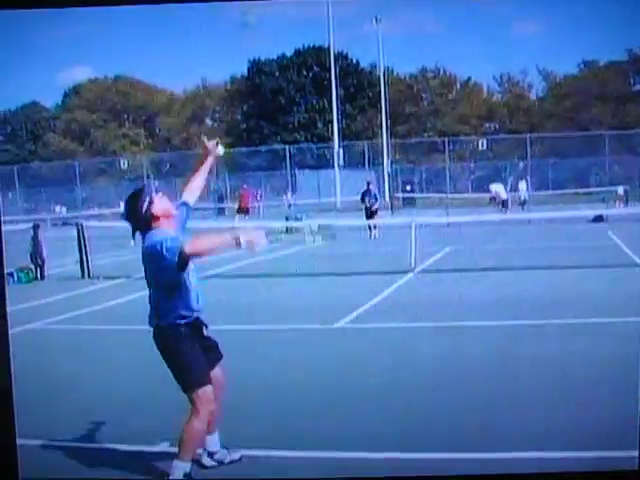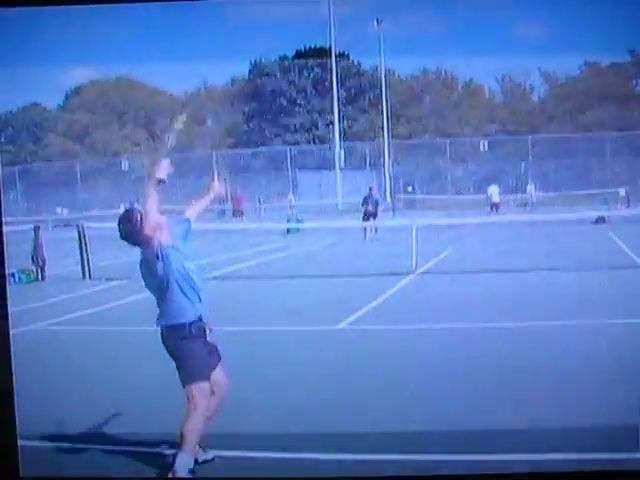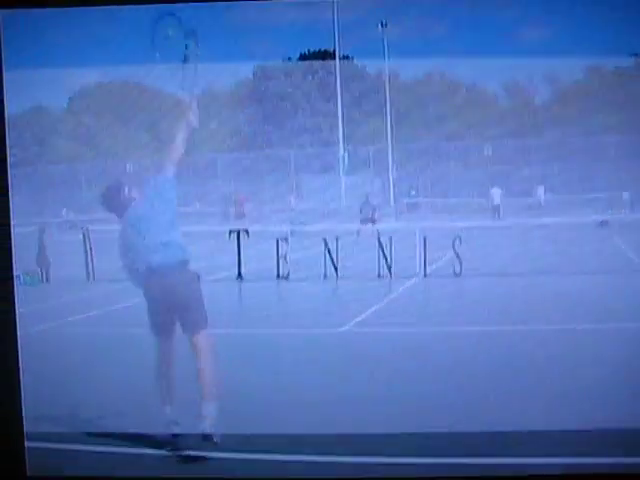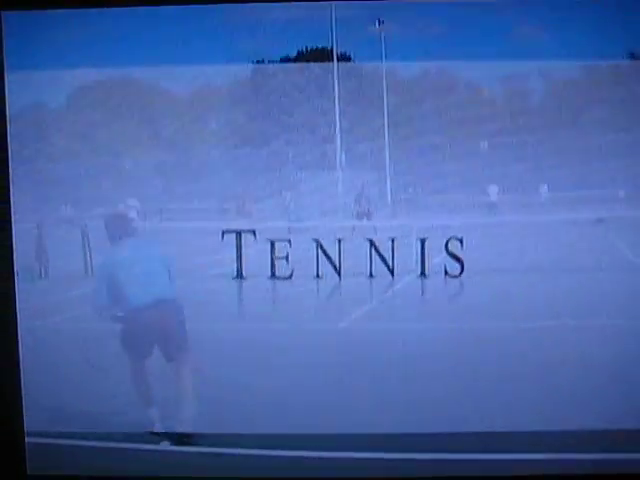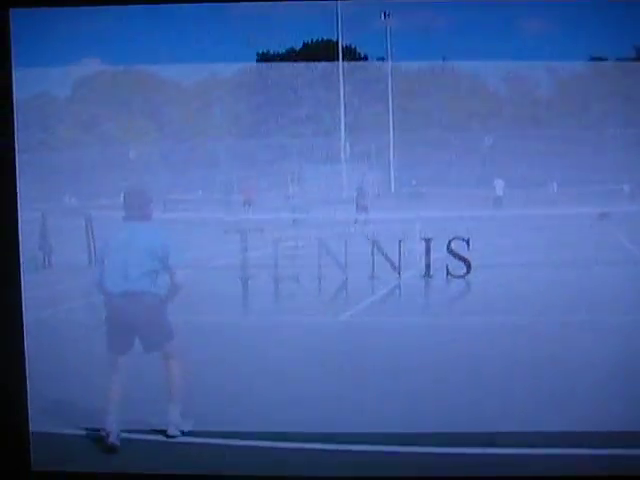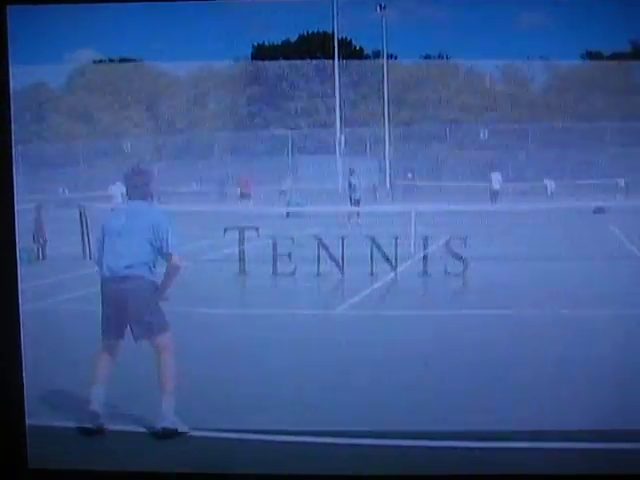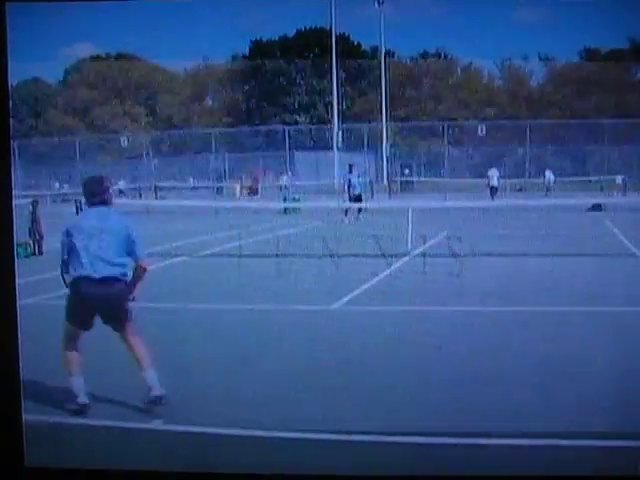
dt=0.4s
person 1, frame 1
left shoulder: (171, 228)
right shoulder: (159, 243)
left elbow: (189, 192)
right elbow: (192, 248)
left wrist: (208, 159)
right wrist: (236, 237)
left hip: (189, 325)
right hip: (175, 332)
left knee: (216, 384)
right knee: (204, 404)
left ankle: (212, 450)
person 1, frame 2
left shoulder: (172, 236)
right shoulder: (153, 254)
left elbow: (188, 215)
right elbow: (148, 232)
left wrist: (210, 194)
right wrist: (156, 181)
left hip: (194, 326)
right hip: (182, 331)
left knee: (219, 388)
right knee: (200, 401)
left ankle: (191, 448)
person 1, frame 3
left shoulder: (125, 232)
right shoulder: (152, 198)
left elbow: (133, 273)
right elbow: (172, 158)
right wrist: (186, 123)
left hip: (153, 284)
right hip: (177, 277)
left knee: (164, 353)
right knee: (202, 349)
left ankle: (169, 419)
right ankle: (208, 421)
person 1, frame 4
left shoulder: (109, 262)
right shoulder: (152, 248)
left elbow: (102, 308)
left wrist: (121, 317)
left hip: (137, 318)
right hip: (168, 311)
left knee: (138, 368)
right knee: (182, 365)
left ankle: (155, 421)
right ankle: (186, 417)
person 1, frame 5
left shoulder: (112, 240)
right shoulder: (156, 236)
left elbow: (101, 283)
right elbow: (175, 281)
right wrist: (164, 302)
left hip: (116, 306)
right hip: (146, 303)
left knee: (116, 370)
right knee: (171, 357)
left ankle: (111, 430)
right ankle: (174, 421)
person 1, frame 6
left shoulder: (111, 218)
right shoulder: (156, 216)
left elbow: (100, 261)
right elbow: (174, 263)
right wrist: (161, 290)
left hip: (110, 288)
right hip: (139, 287)
left knee: (108, 349)
right knee: (165, 350)
left ankle: (96, 405)
right ankle: (167, 418)
person 1, frame 7
left shoulder: (74, 224)
right shoulder: (121, 223)
left elbow: (65, 264)
right elbow: (141, 265)
right wrist: (129, 290)
left hip: (82, 288)
right hip: (114, 289)
left knee: (70, 341)
right knee: (131, 337)
left ankle: (79, 395)
right ankle: (153, 386)
